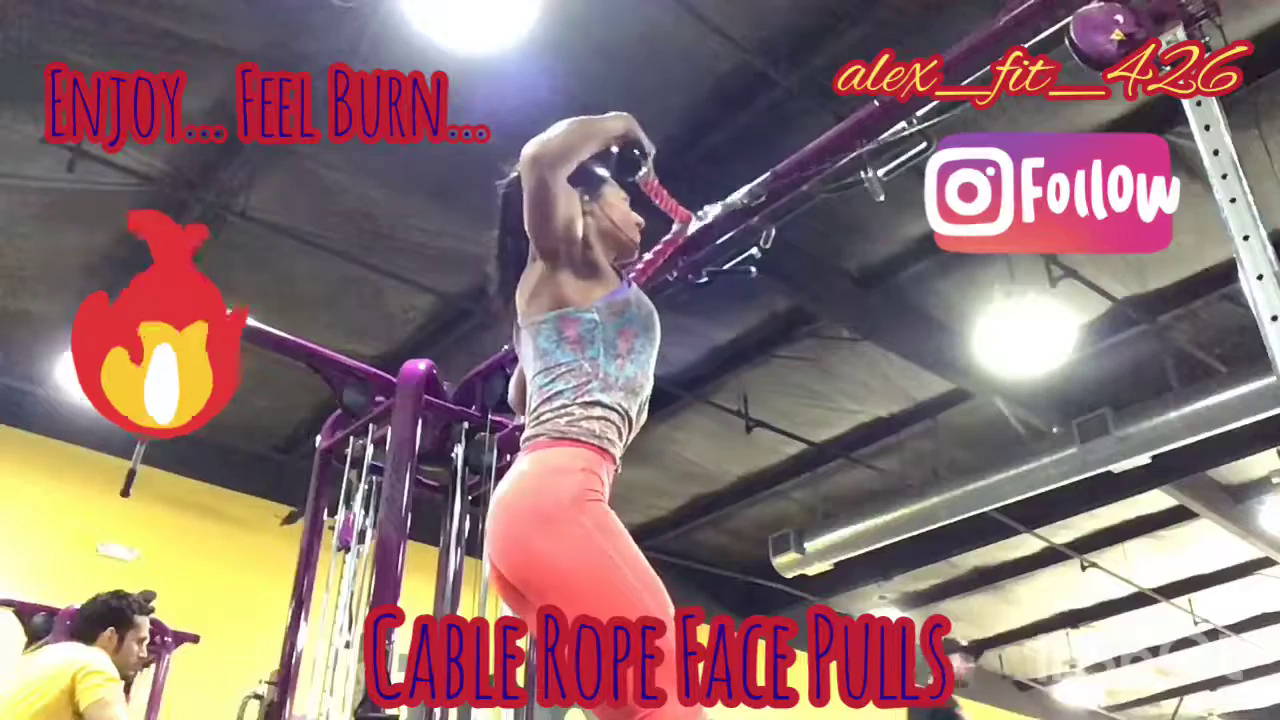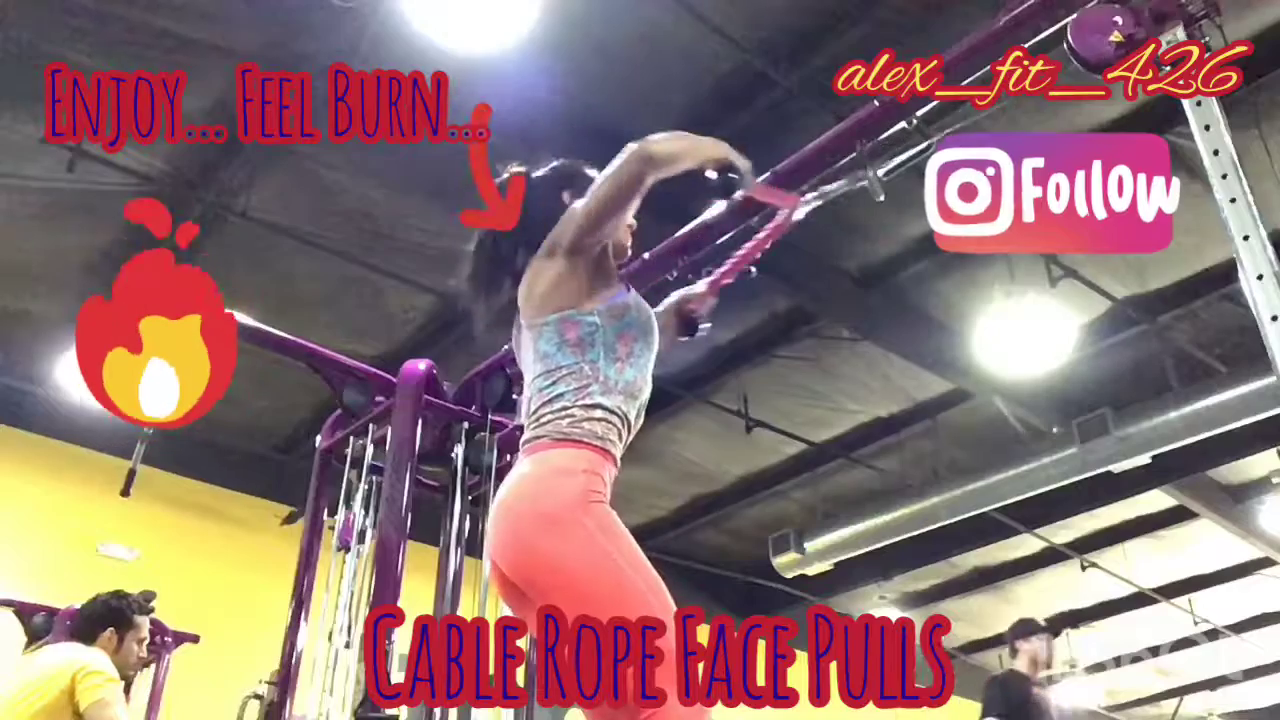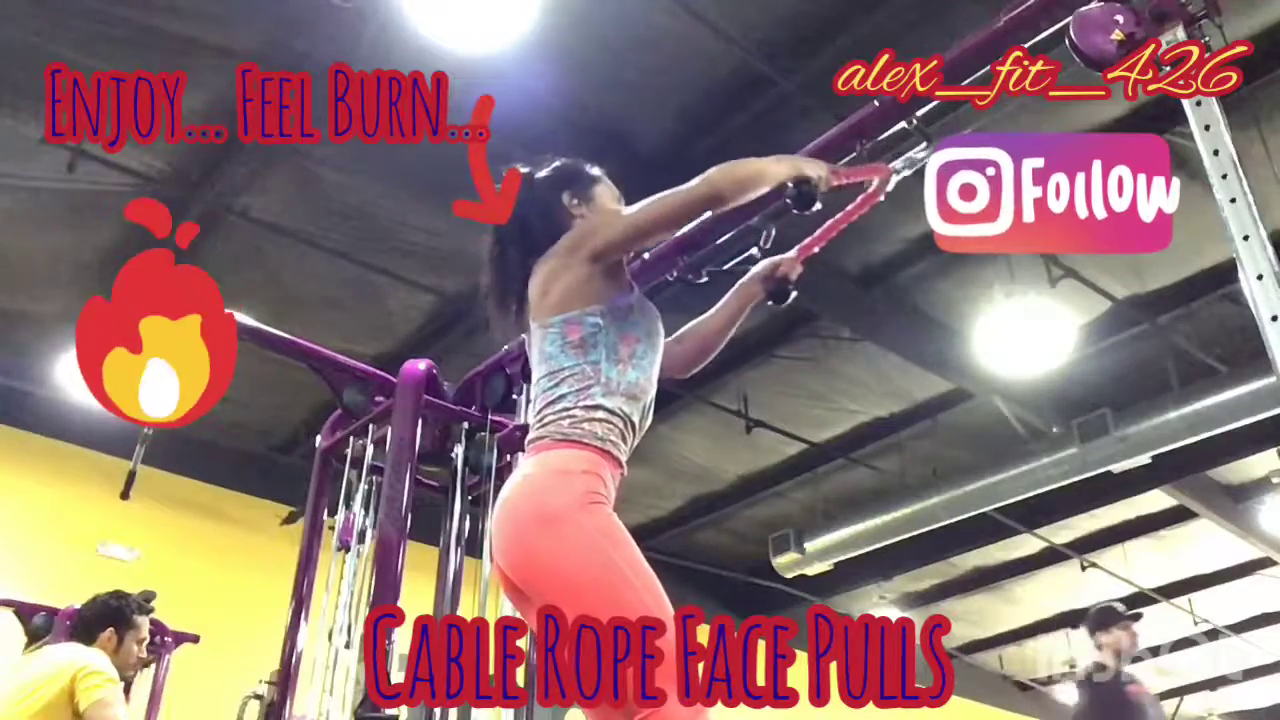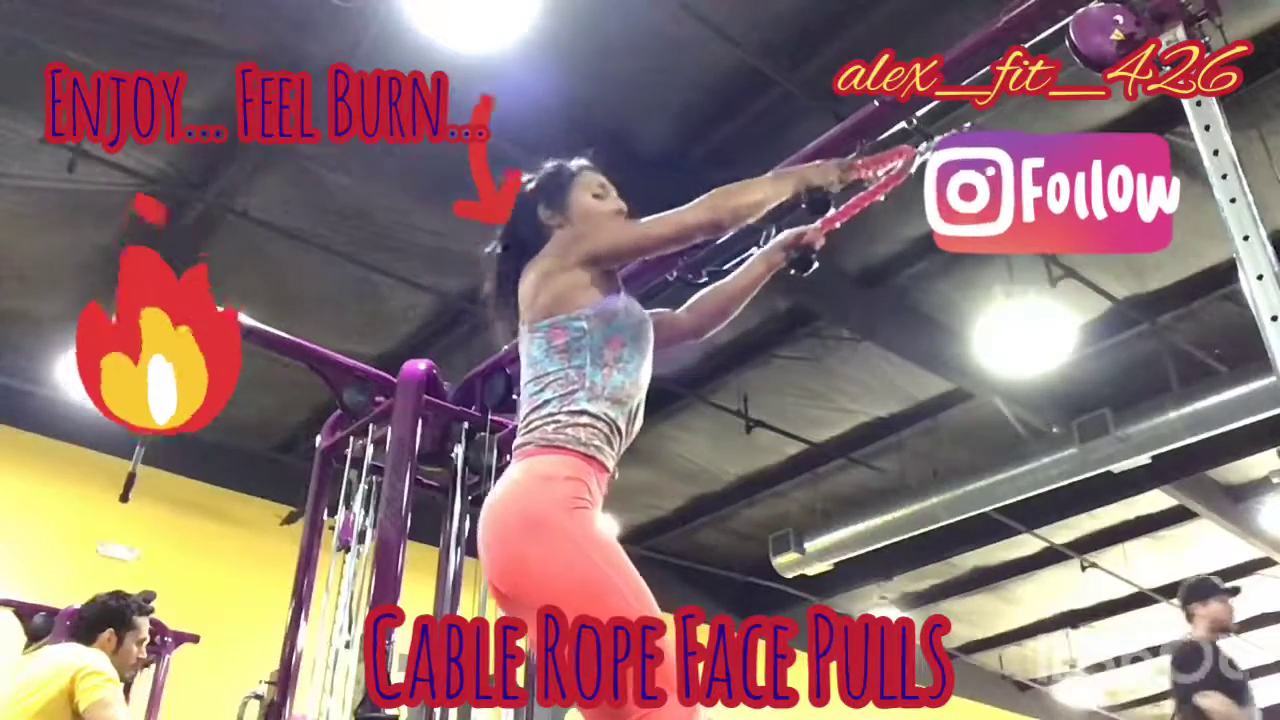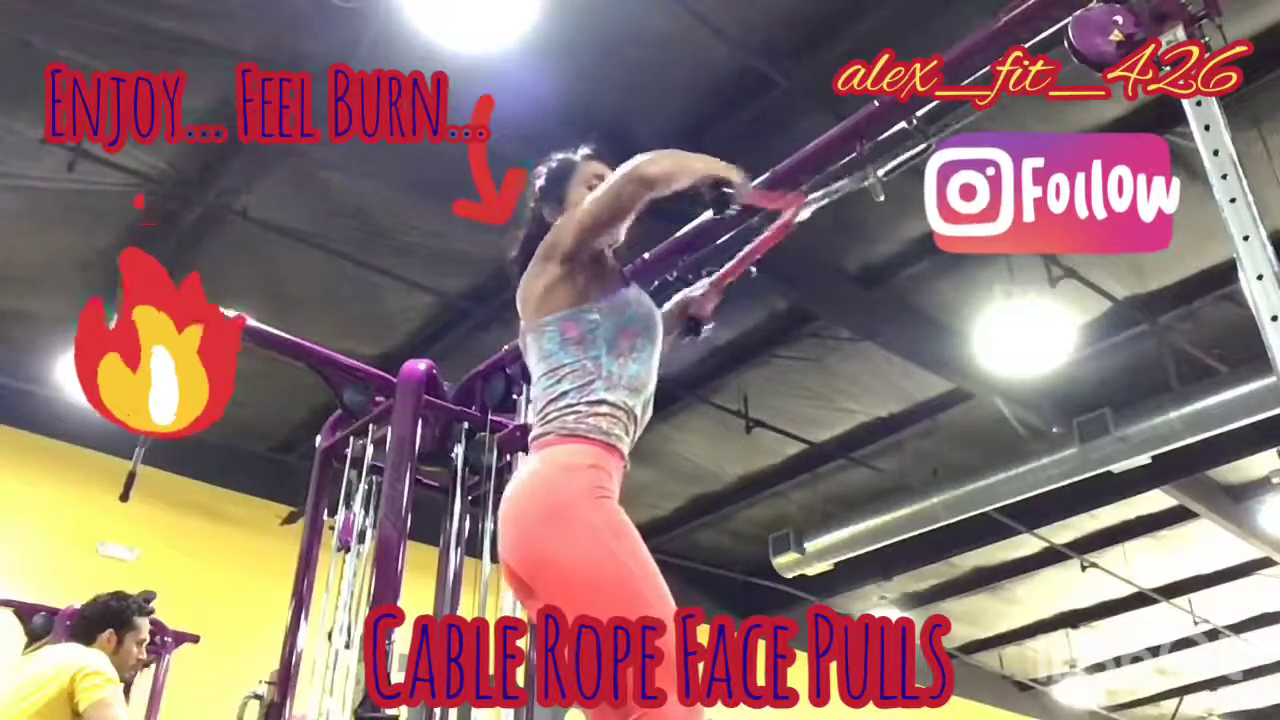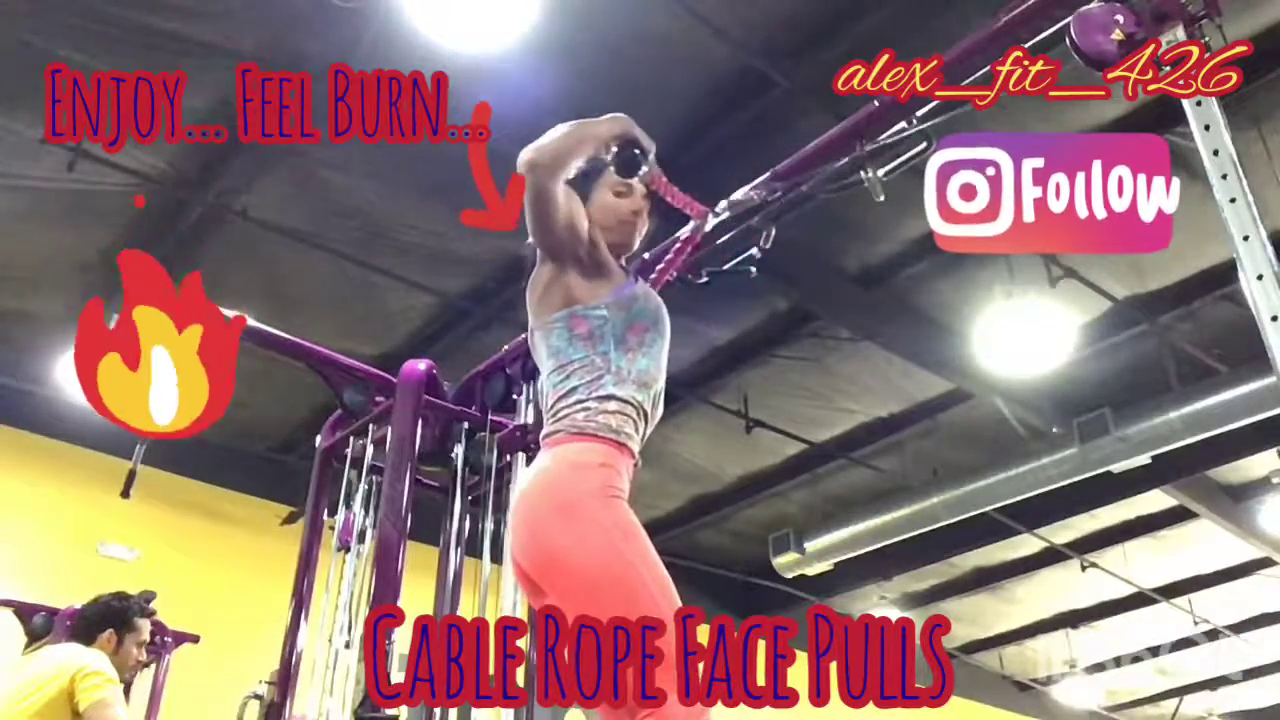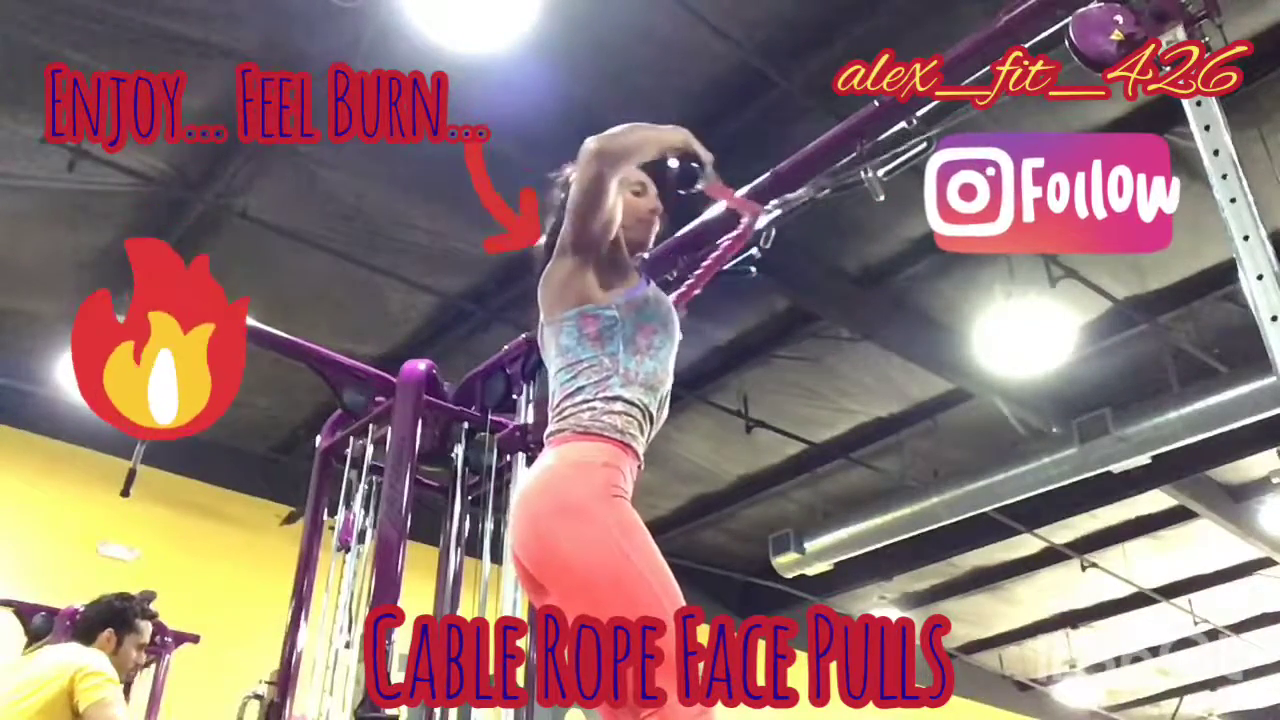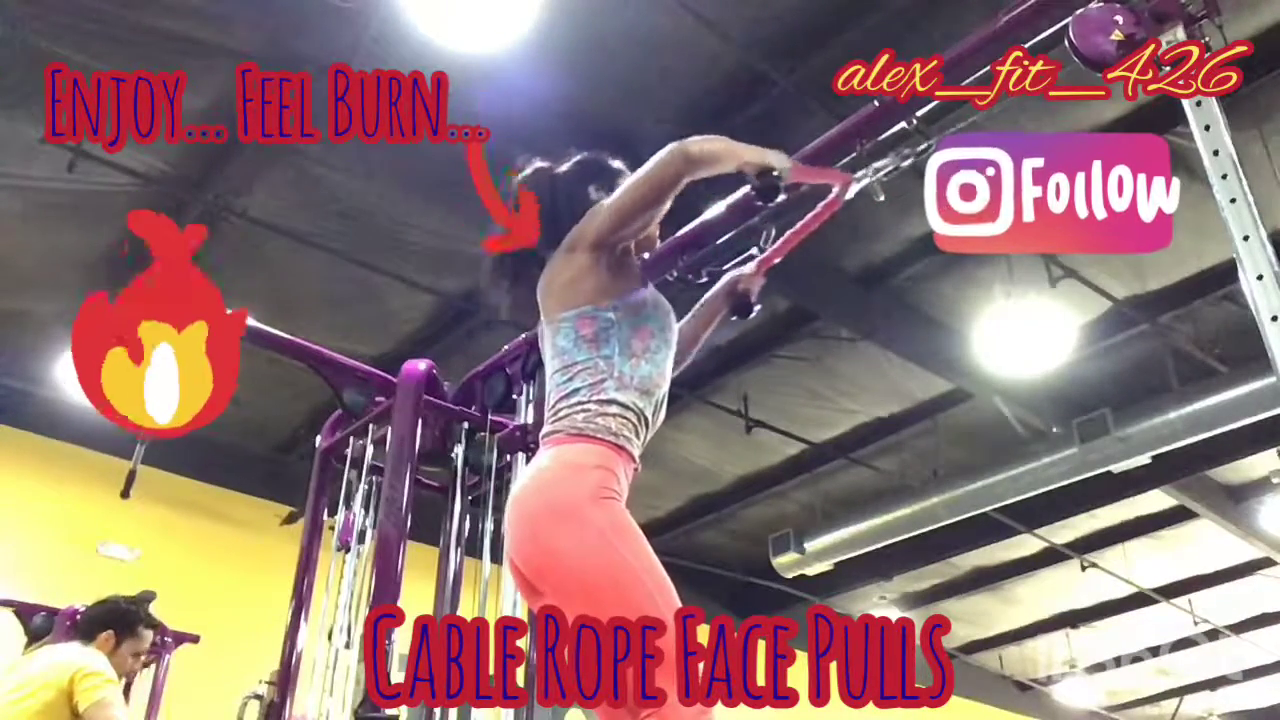
dt=0.4s
person 1, frame 1
left shoulder: (568, 291)
right shoulder: (564, 256)
right elbow: (539, 159)
right wrist: (615, 127)
left hip: (536, 506)
right hip: (556, 495)
person 1, frame 2
left shoulder: (552, 296)
right shoulder: (568, 251)
right elbow: (643, 159)
left wrist: (666, 316)
right wrist: (718, 152)
left hip: (533, 508)
right hip: (559, 497)
person 1, frame 3
left shoulder: (573, 292)
right shoulder: (578, 250)
left elbow: (675, 358)
right elbow: (712, 190)
left wrist: (756, 284)
right wrist: (793, 166)
left hip: (541, 507)
right hip: (559, 498)
person 1, frame 4
left shoulder: (597, 305)
right shoulder: (565, 254)
left elbow: (689, 321)
right elbow: (711, 215)
left wrist: (779, 251)
right wrist: (802, 177)
left hip: (535, 512)
right hip: (544, 504)
person 1, frame 5
left shoulder: (585, 290)
right shoulder: (565, 252)
left elbow: (625, 372)
right elbow: (645, 174)
left wrist: (676, 313)
right wrist: (716, 169)
left hip: (549, 504)
right hip: (566, 493)
person 1, frame 6
left shoulder: (599, 294)
right shoulder: (570, 256)
right elbow: (537, 164)
left wrist: (633, 314)
right wrist: (609, 129)
left hip: (557, 502)
right hip: (575, 489)
person 1, frame 7
left shoulder: (606, 290)
right shoulder: (585, 253)
right elbow: (599, 156)
left wrist: (659, 316)
right wrist: (675, 139)
left hip: (559, 500)
right hip: (579, 489)
person 1, frame 8
left shoulder: (592, 287)
right shoulder: (591, 247)
left elbow: (653, 364)
right elbow: (683, 157)
left wrist: (722, 295)
right wrist: (760, 158)
left hip: (556, 503)
right hip: (573, 492)
